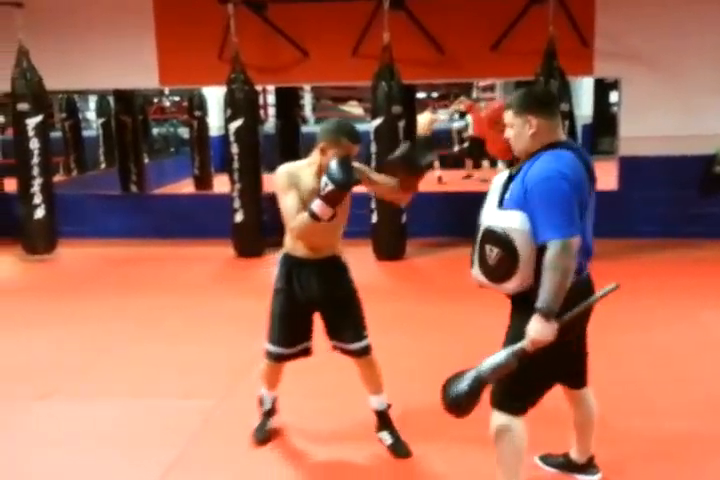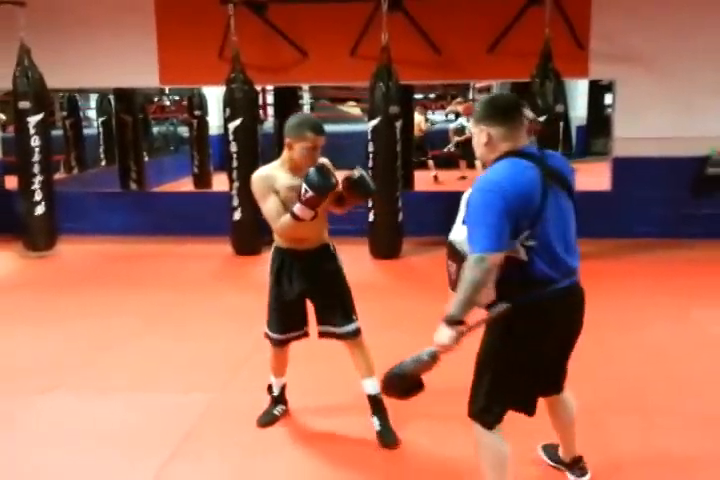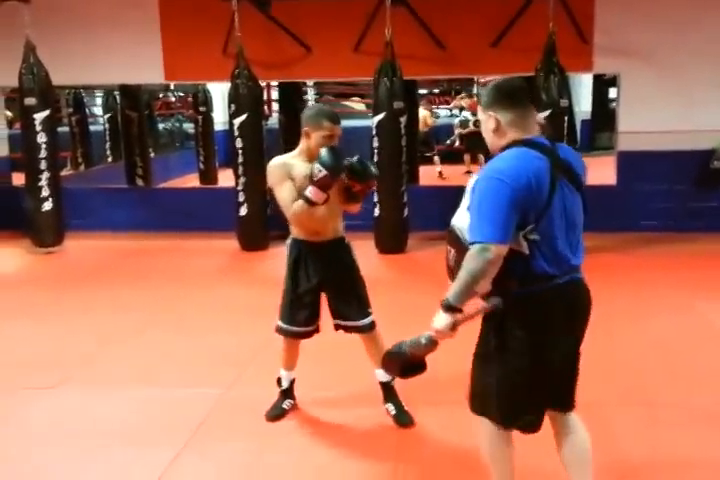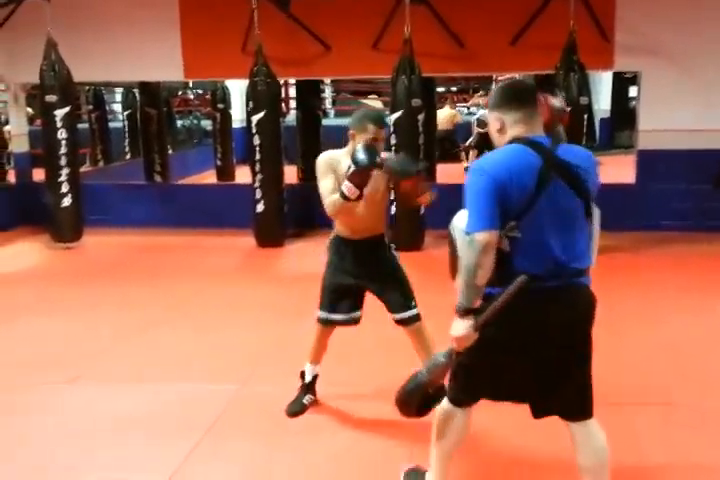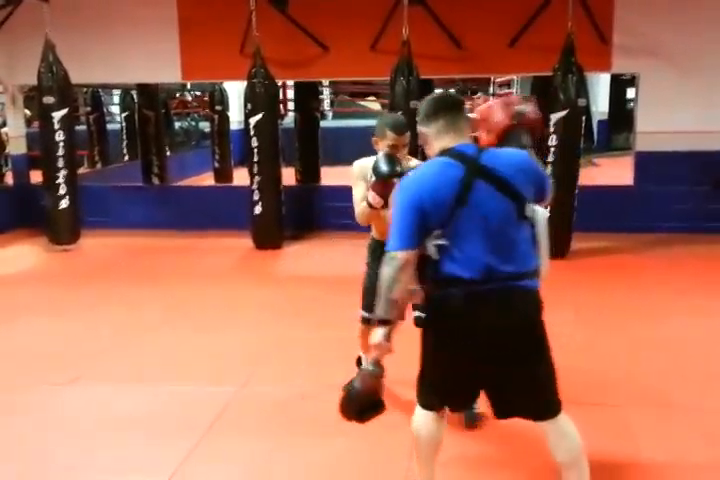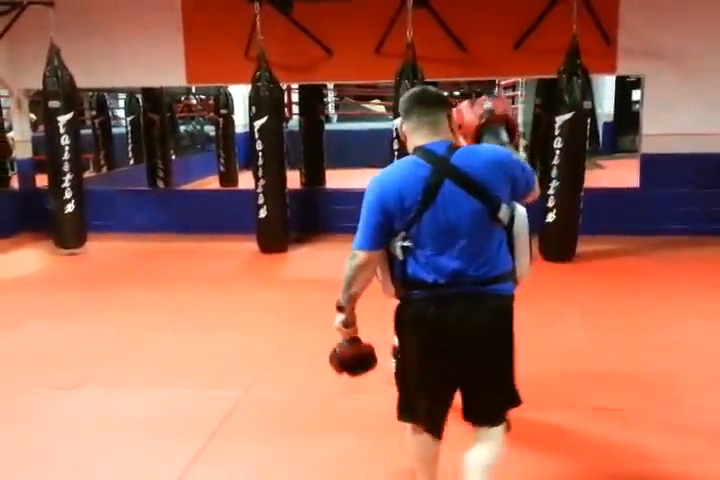
dt=0.3s
person 1, frame 1
left shoulder: (548, 173)
right shoulder: (566, 159)
left elbow: (563, 247)
left wrist: (546, 313)
left hip: (543, 303)
right hip: (567, 296)
left knee: (505, 405)
right knee: (574, 382)
person 1, frame 2
left shoulder: (494, 185)
right shoulder: (557, 165)
left elbow: (485, 262)
left wrist: (453, 320)
left hip: (524, 312)
right hip: (566, 299)
left knee: (487, 415)
right knee: (552, 385)
person 1, frame 3
left shoulder: (501, 173)
right shoulder: (569, 159)
left elbow: (489, 251)
left wrist: (450, 306)
left hip: (523, 308)
right hip: (570, 297)
left knee: (494, 412)
right knee: (561, 408)
person 1, frame 4
left shoulder: (490, 168)
right shoulder: (582, 162)
left elbow: (480, 244)
left wrist: (465, 314)
left hip: (512, 307)
right hip: (572, 301)
left knee: (459, 396)
right knee: (579, 414)
person 1, frame 5
left shoulder: (416, 183)
right shoulder: (518, 163)
left elbow: (399, 261)
right elbow: (545, 196)
left wrist: (384, 322)
left hip: (453, 309)
right hip: (517, 305)
left knee: (430, 404)
right knee: (549, 412)
person 1, frame 6
left shoulder: (387, 182)
right shoulder: (494, 160)
left elbow: (364, 259)
right elbow: (531, 190)
left wrist: (345, 307)
left hip: (423, 314)
right hip: (487, 310)
left knee: (422, 416)
right knee: (487, 423)
person 2, frame 1
left shoulder: (352, 172)
right shoulder: (288, 174)
left elbow: (399, 195)
right elbow: (297, 229)
right wrist: (326, 200)
left hip: (332, 269)
right hip: (294, 270)
left knee: (361, 351)
right knee: (277, 354)
left ankle: (383, 422)
right ankle: (268, 410)
person 2, frame 2
left shoulder: (323, 168)
right shoulder: (264, 178)
left elbow: (337, 207)
right elbow: (281, 229)
left wrist: (350, 193)
right wrist: (307, 203)
left hip: (323, 258)
right hip: (287, 263)
left knee: (352, 334)
right knee: (279, 339)
left ankle: (377, 409)
right ankle: (278, 398)
person 2, frame 3
left shoulder: (334, 161)
right shoulder: (281, 166)
left elbow: (351, 206)
right elbow: (294, 216)
left wrist: (359, 186)
right wrist: (318, 186)
left hip: (338, 250)
right hip: (303, 255)
left knee: (366, 326)
right knee: (292, 332)
left ankle: (390, 395)
right ankle: (286, 392)
person 2, frame 4
left shoulder: (388, 164)
right shoulder: (330, 160)
right elbow: (331, 207)
right wrist: (352, 183)
left hip: (378, 250)
right hip: (344, 252)
left knee: (412, 321)
right knee: (324, 323)
right ankle: (308, 387)
person 2, frame 5
left shoulder: (418, 170)
right shoulder: (362, 169)
right elbow: (362, 219)
right wrist: (377, 191)
right hip: (381, 251)
right knee: (369, 321)
right ankle: (365, 366)
person 2, frame 6
left shoulder: (465, 164)
right shoulder: (415, 167)
left hip: (461, 256)
right hip: (427, 254)
left knee: (472, 324)
right knee: (413, 317)
left ankle: (493, 398)
right ankle: (399, 352)
